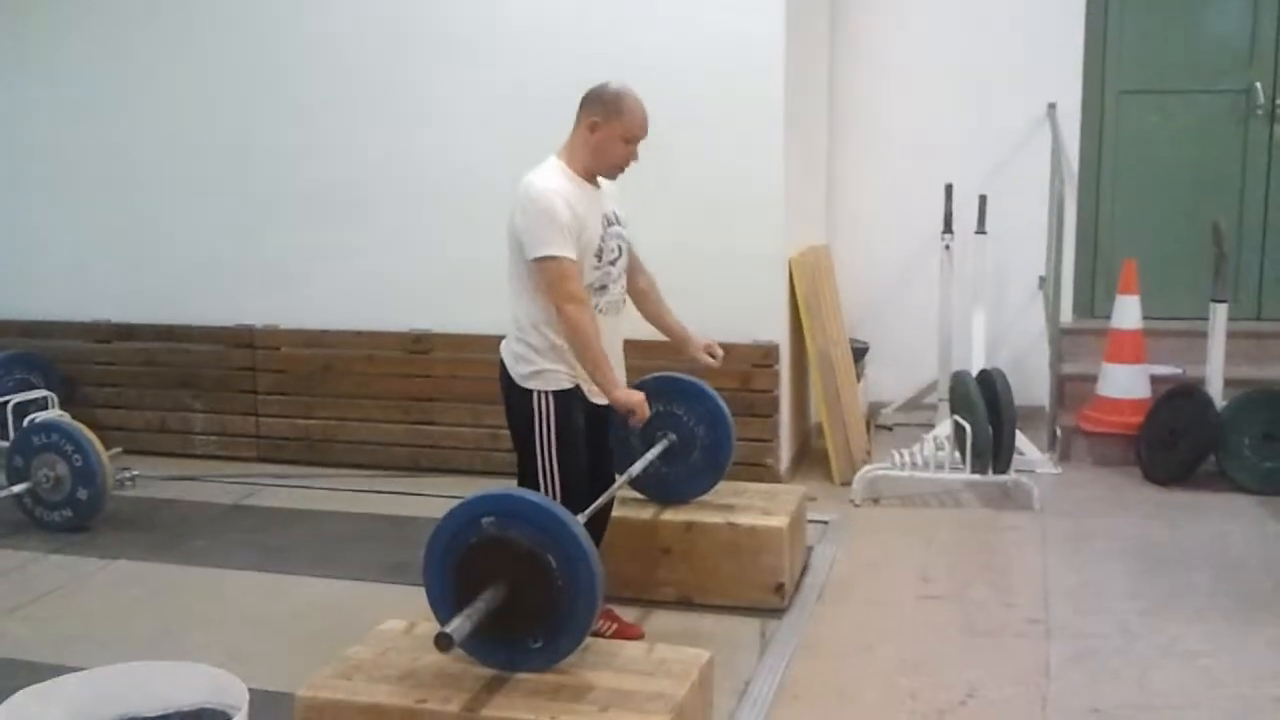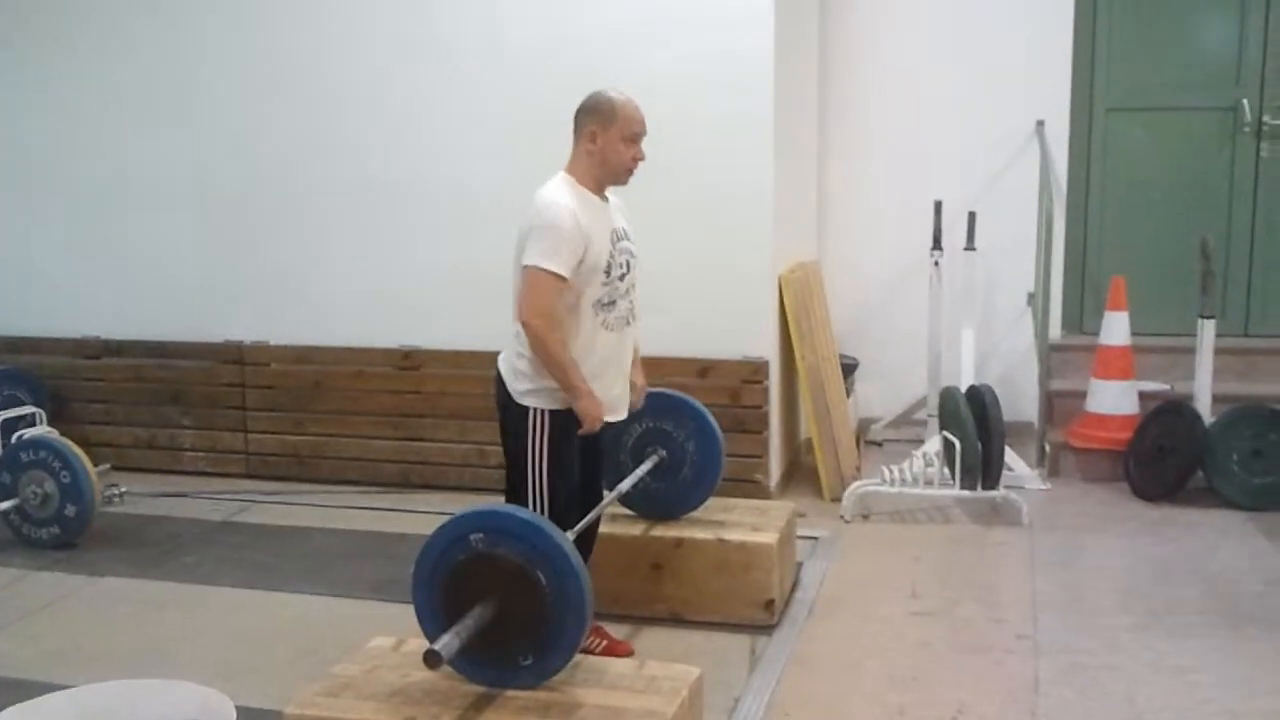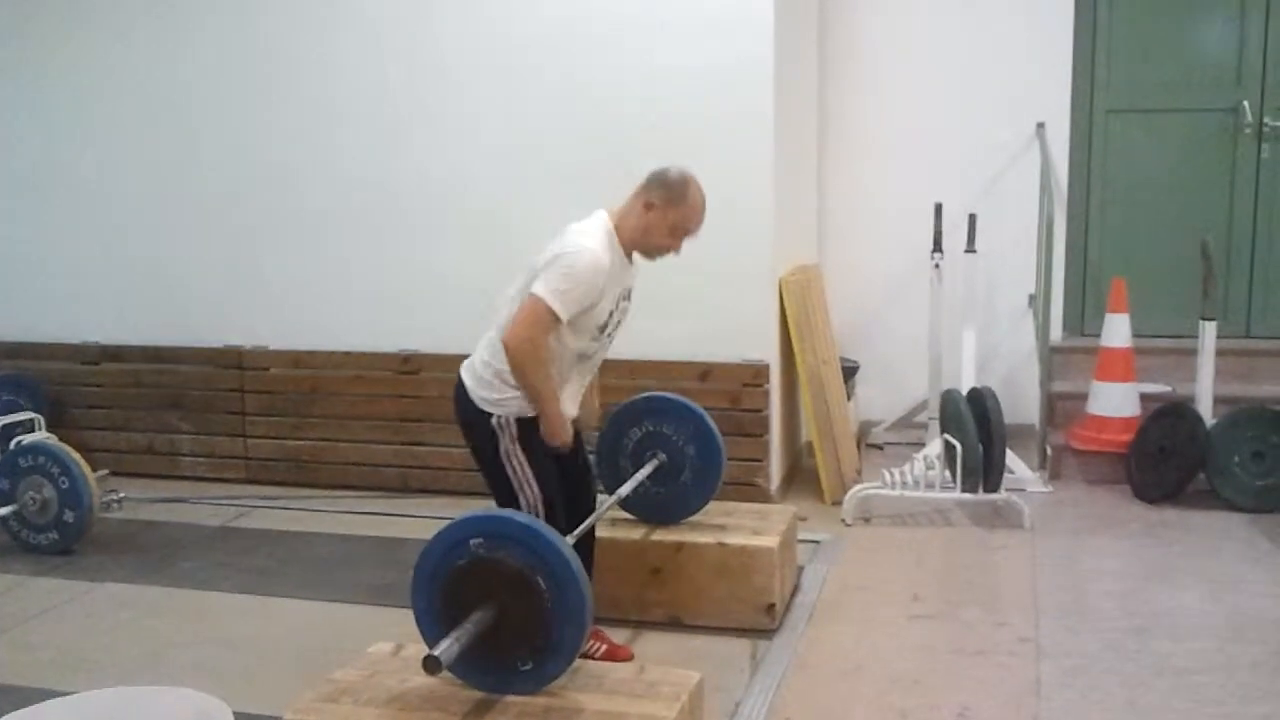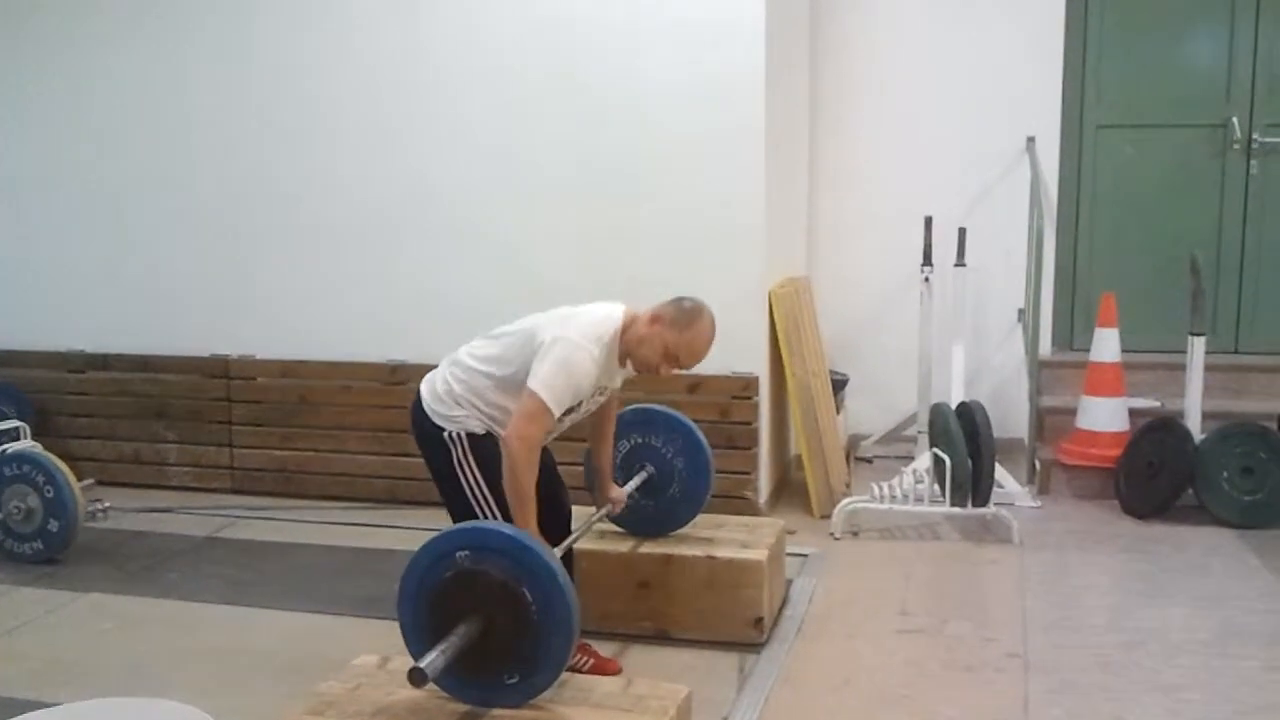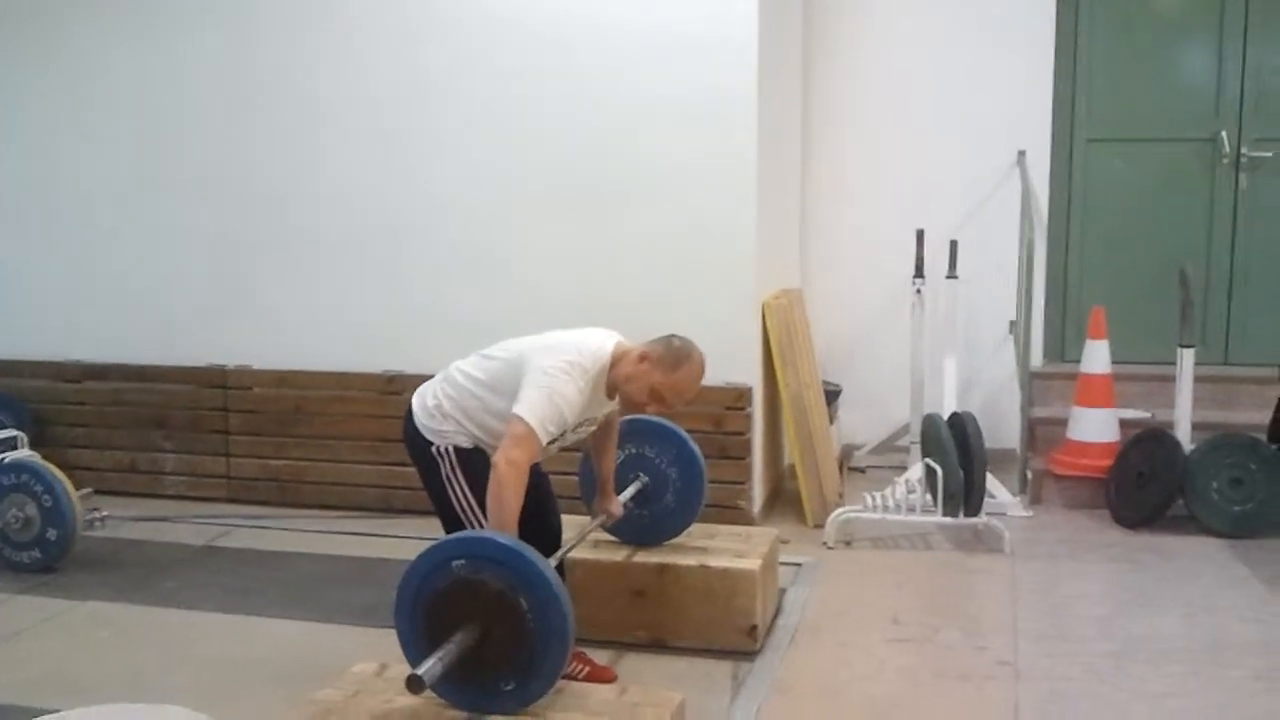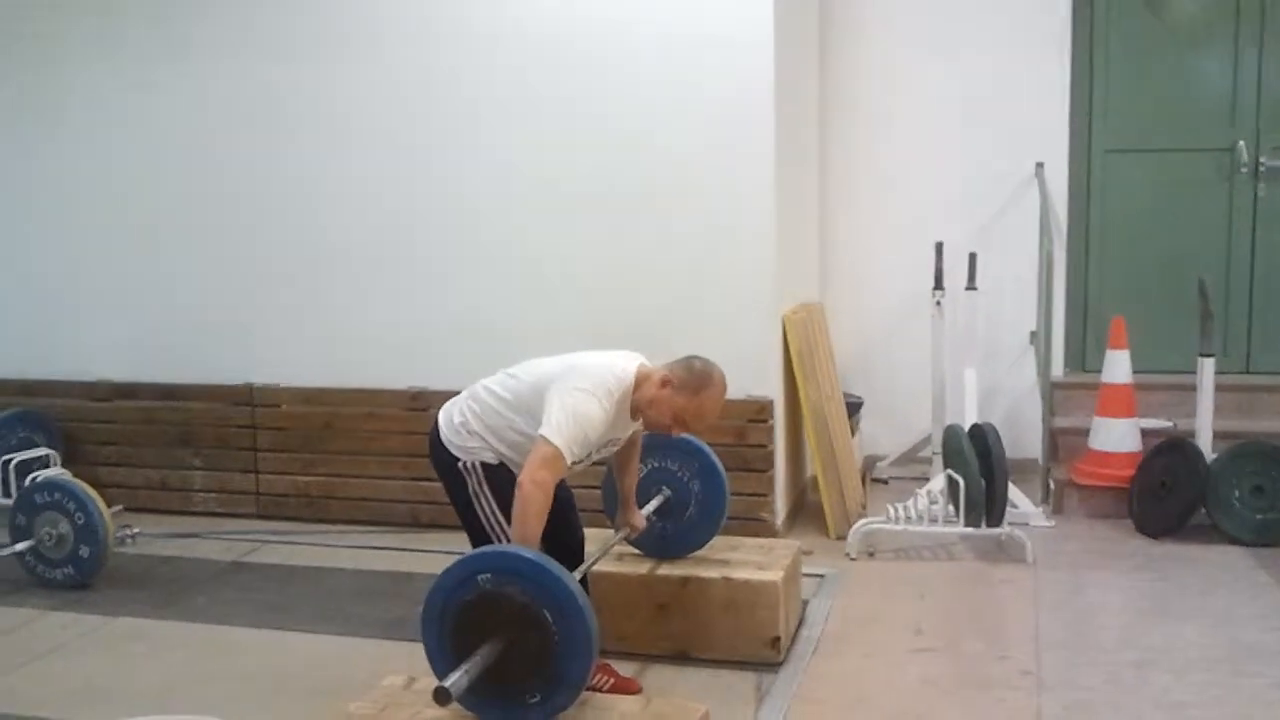
dt=0.5s
person 1, frame 1
left shoulder: (601, 191)
right shoulder: (547, 195)
left elbow: (632, 274)
right elbow: (569, 304)
left wrist: (685, 338)
right wrist: (615, 388)
left hip: (588, 378)
right hip: (546, 381)
left knee: (594, 498)
right knee: (554, 510)
person 1, frame 2
left shoulder: (608, 206)
right shoulder: (558, 211)
right elbow: (536, 317)
left wrist: (632, 365)
right wrist: (581, 395)
left hip: (585, 396)
right hip: (543, 399)
left knee: (582, 516)
right knee: (540, 526)
person 1, frame 3
left shoulder: (619, 253)
right shoulder: (587, 256)
right elbow: (519, 339)
left wrist: (566, 408)
right wrist: (551, 416)
left hip: (542, 399)
right hip: (499, 402)
left knee: (578, 510)
right knee: (539, 528)
person 1, frame 4
left shoulder: (623, 340)
right shoulder: (581, 346)
left elbow: (602, 405)
right elbow: (519, 439)
left wrist: (604, 480)
right wrist: (527, 537)
left hip: (504, 416)
right hip: (452, 416)
left knee: (555, 520)
person 1, frame 5
left shoulder: (618, 364)
right shoulder: (569, 374)
left elbow: (604, 421)
right elbow: (508, 464)
left wrist: (606, 493)
left hip: (492, 427)
right hip: (442, 428)
left knee: (544, 533)
person 1, frame 6
left shoulder: (641, 382)
right shoulder: (593, 397)
left elbow: (627, 437)
right elbow: (533, 484)
left wrist: (628, 506)
left hip: (516, 444)
right hip: (467, 444)
left knee: (568, 546)
